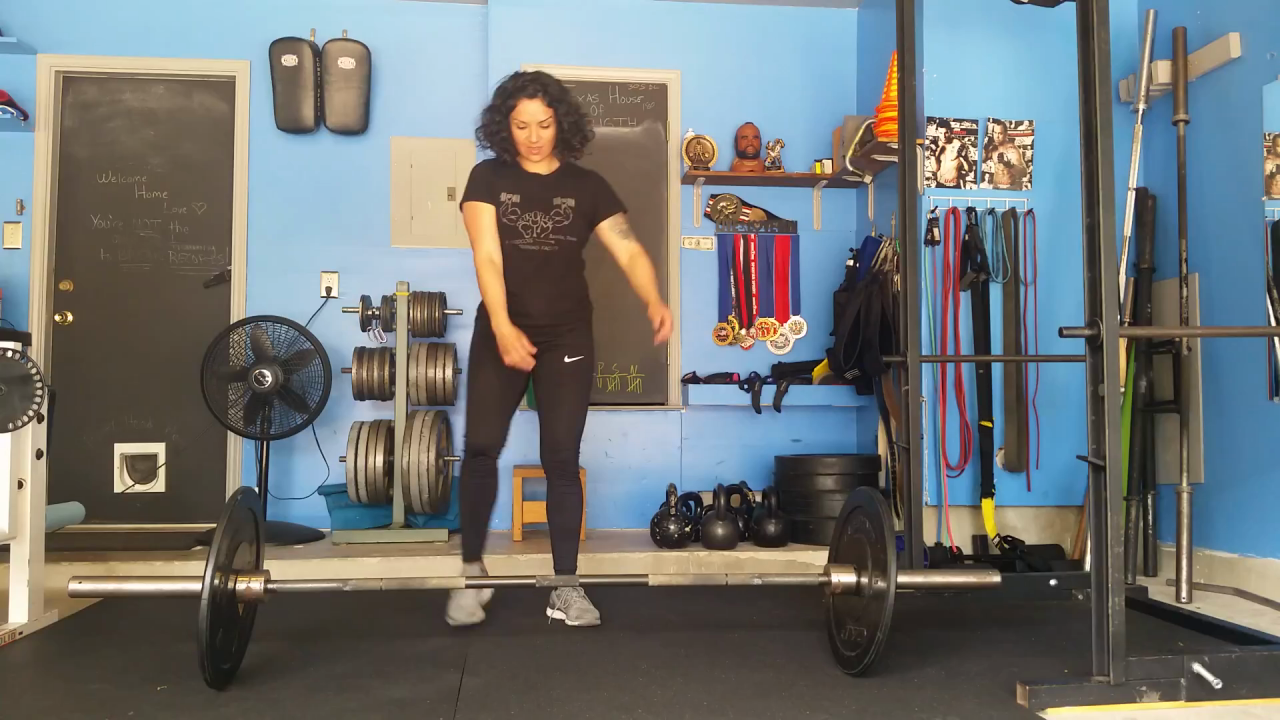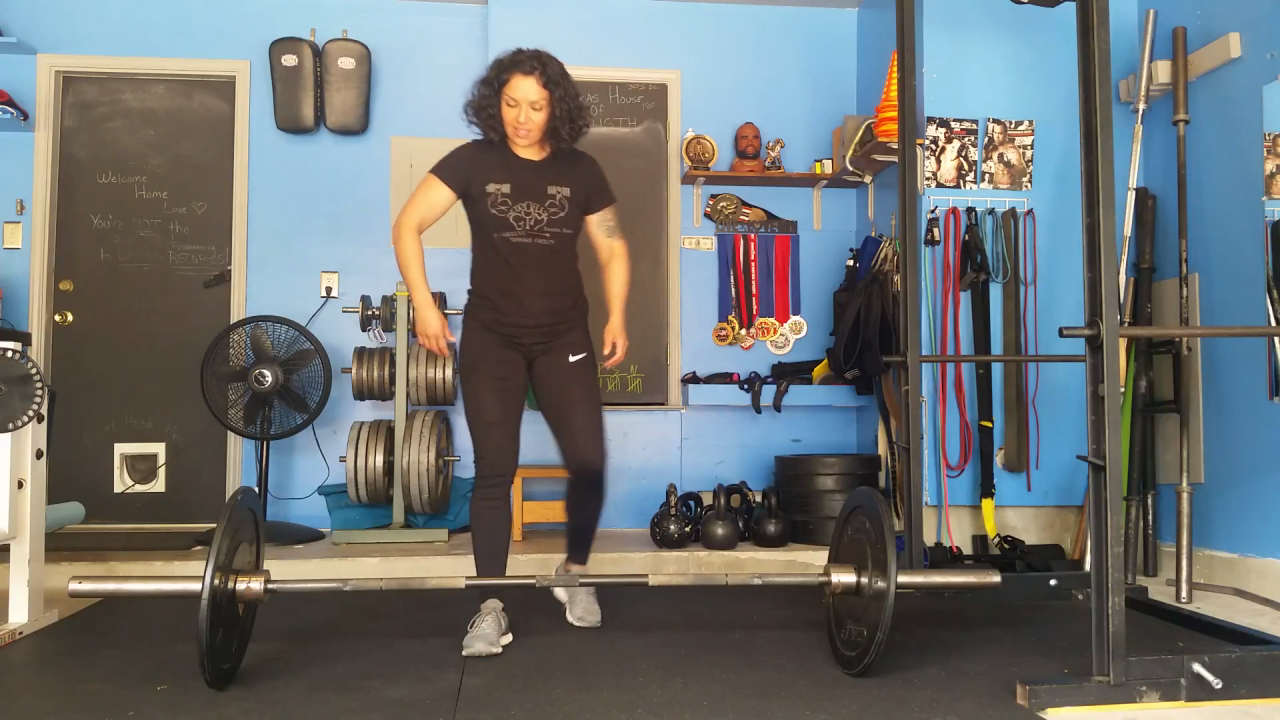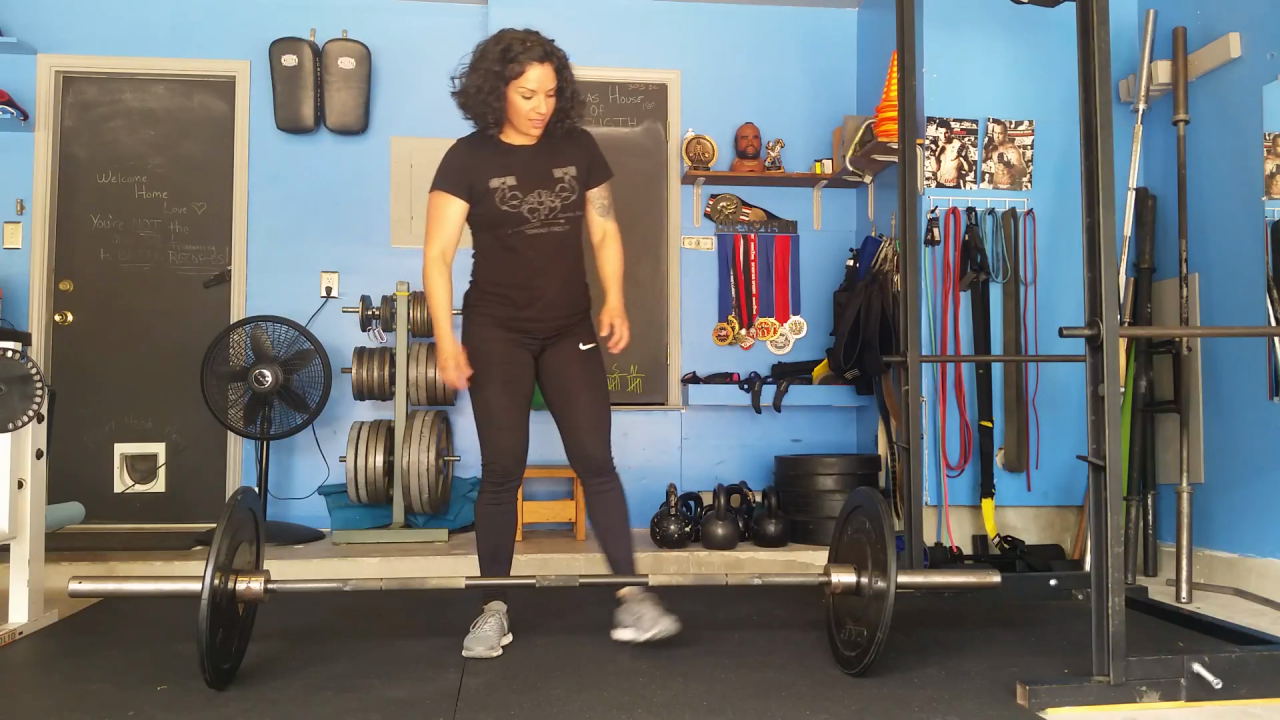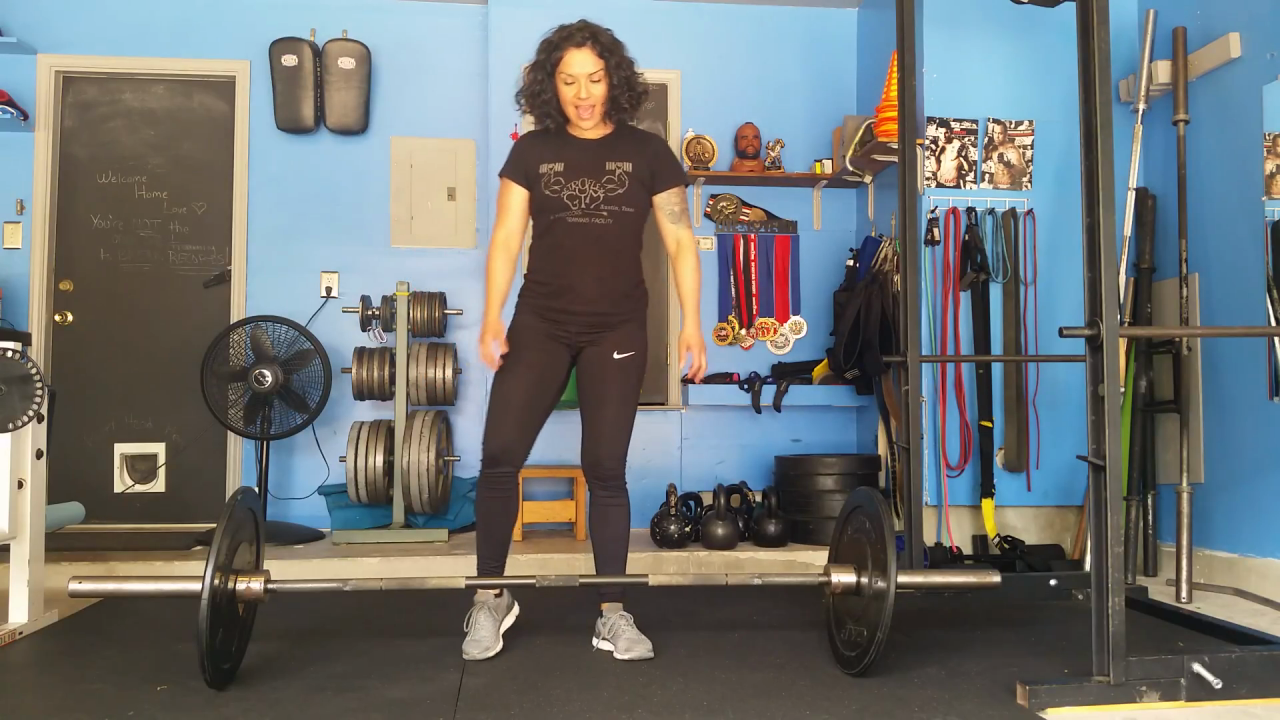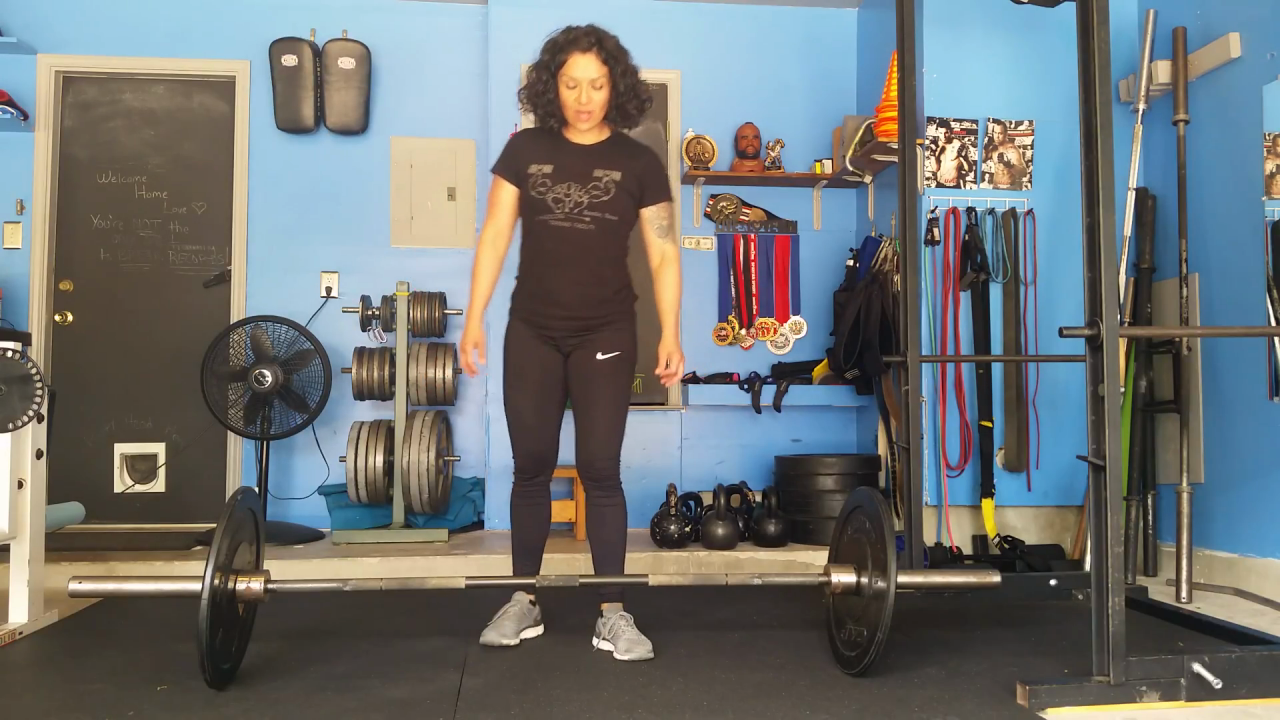
dt=0.5s
person 1, frame 1
left shoulder: (587, 186)
right shoulder: (488, 178)
left elbow: (631, 253)
right elbow: (487, 257)
left wrist: (655, 302)
right wrist: (502, 328)
left hip: (567, 337)
right hip: (503, 335)
left knee: (561, 459)
right knee: (482, 447)
left ankle: (566, 586)
right ankle: (472, 573)
person 1, frame 2
left shoulder: (580, 170)
right shoulder: (472, 162)
left elbow: (613, 249)
right elbow: (408, 225)
left wrist: (616, 318)
right wrist: (422, 302)
left hip: (562, 335)
right hip: (489, 334)
left knee: (588, 459)
right knee: (495, 468)
left ankle: (575, 570)
right ankle: (491, 607)
person 1, frame 3
left shoulder: (578, 149)
right shoulder: (469, 159)
left elbow: (605, 230)
right elbow: (437, 253)
left wrist: (614, 299)
right wrist: (445, 333)
left hip: (569, 329)
right hip: (497, 331)
left knee: (594, 458)
right knee: (502, 468)
left ankle: (631, 596)
right ankle: (495, 607)
person 1, frame 4
left shoulder: (647, 151)
right shoulder: (532, 151)
left elbow: (680, 241)
right elbow: (506, 238)
left wrist: (692, 323)
right wrist: (491, 317)
left hip: (617, 330)
right hip: (540, 324)
left knee: (605, 470)
right knee: (500, 455)
left ankle: (612, 612)
right ankle: (491, 595)
person 1, frame 5
left shoulder: (638, 163)
right shoulder: (525, 149)
left elbow: (664, 254)
right elbow: (495, 237)
left wrist: (669, 335)
right wrist: (473, 319)
left hip: (604, 333)
right hip: (532, 330)
left knee: (600, 468)
right knee: (532, 465)
left ankle: (612, 613)
right ankle: (525, 599)
